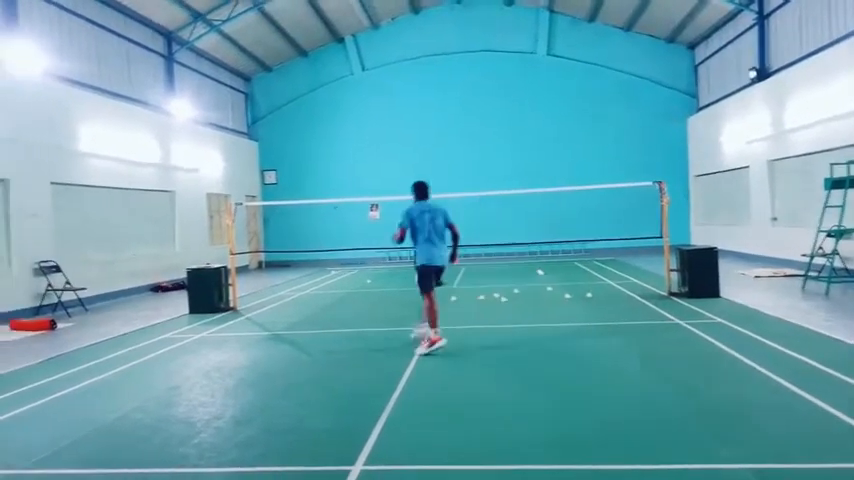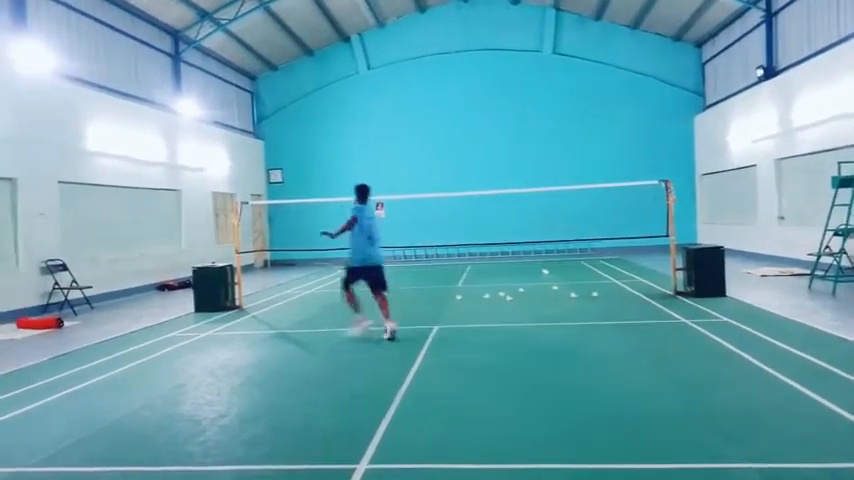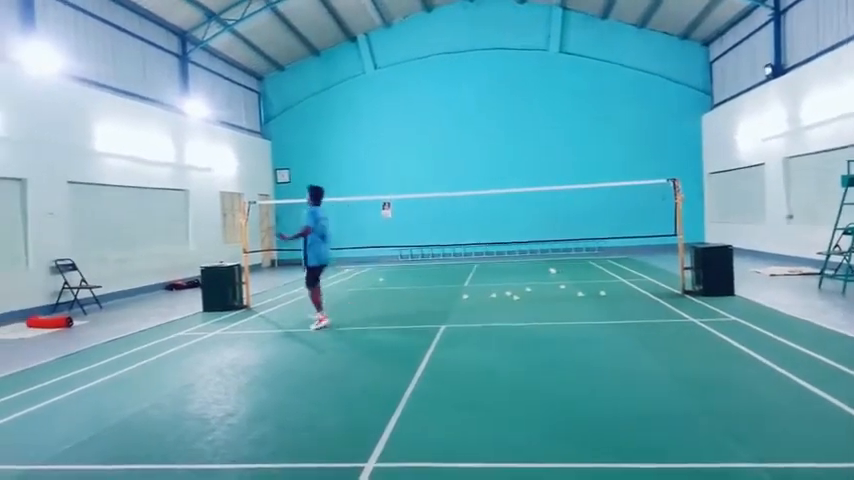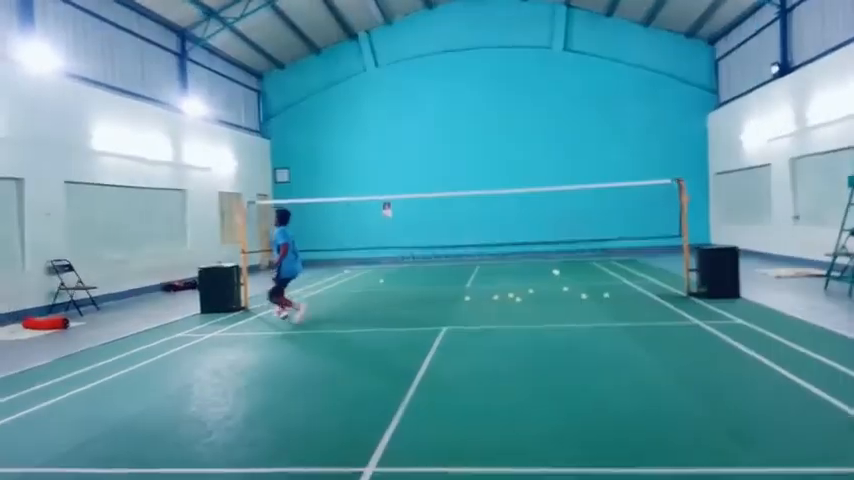
dt=0.4s
person 1, frame 1
left shoulder: (410, 211)
right shoulder: (440, 211)
left elbow: (400, 237)
right elbow: (455, 233)
left wrist: (398, 236)
right wrist: (454, 253)
left hip: (425, 259)
right hip: (441, 258)
left knee: (427, 296)
right knee: (427, 294)
left ankle: (434, 336)
right ankle: (429, 328)
person 1, frame 2
left shoulder: (357, 209)
right shoulder: (370, 213)
left elbow: (352, 221)
left wrist: (335, 234)
left hip: (358, 259)
right hip: (375, 258)
left knee: (347, 288)
right knee: (378, 292)
left ankle: (360, 318)
right ankle: (389, 324)
person 1, frame 3
left shoulder: (310, 212)
right shoulder: (322, 213)
left elbow: (306, 231)
left wrist: (287, 238)
left hip: (313, 257)
right hip: (323, 256)
left knee: (312, 287)
right knee: (314, 284)
left ankle: (322, 317)
right ankle: (320, 313)
person 1, frame 4
left shoulder: (279, 232)
right shoulder: (285, 231)
left elbow: (285, 249)
left wrist: (275, 264)
left hip: (286, 270)
right hip: (295, 268)
left knee: (273, 296)
right knee: (279, 287)
left ankle: (297, 307)
right ankle: (281, 309)
